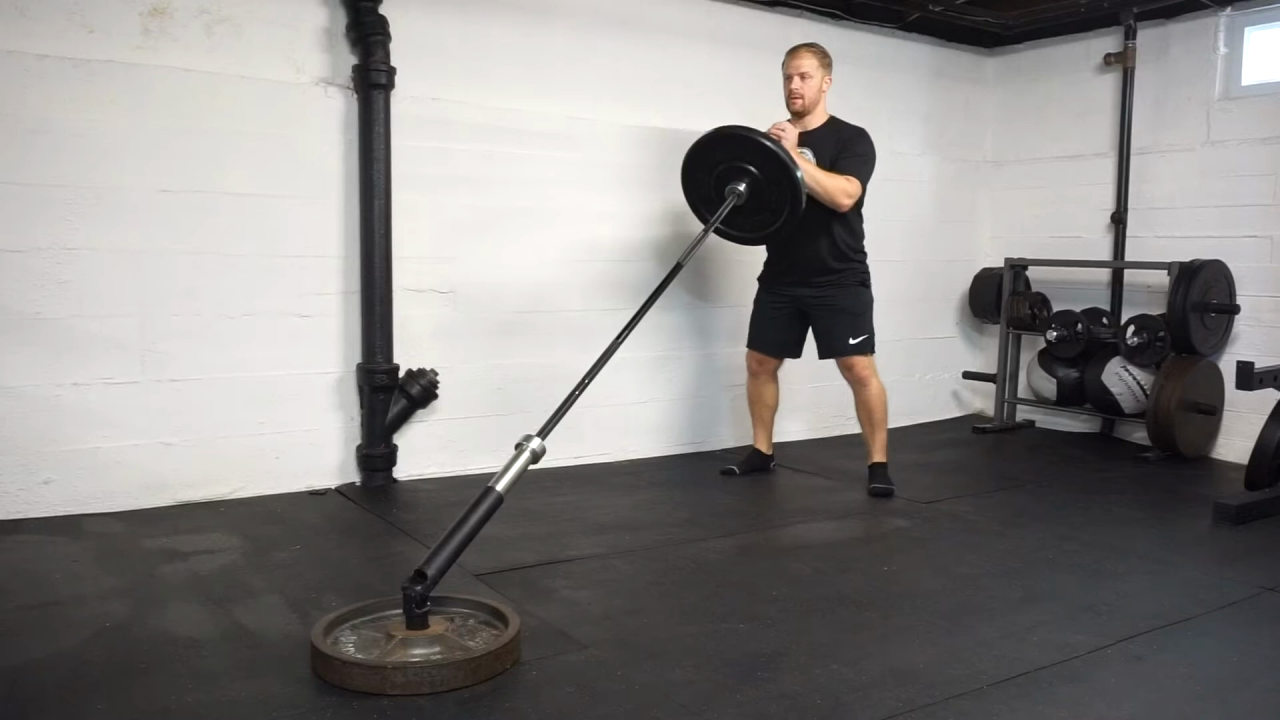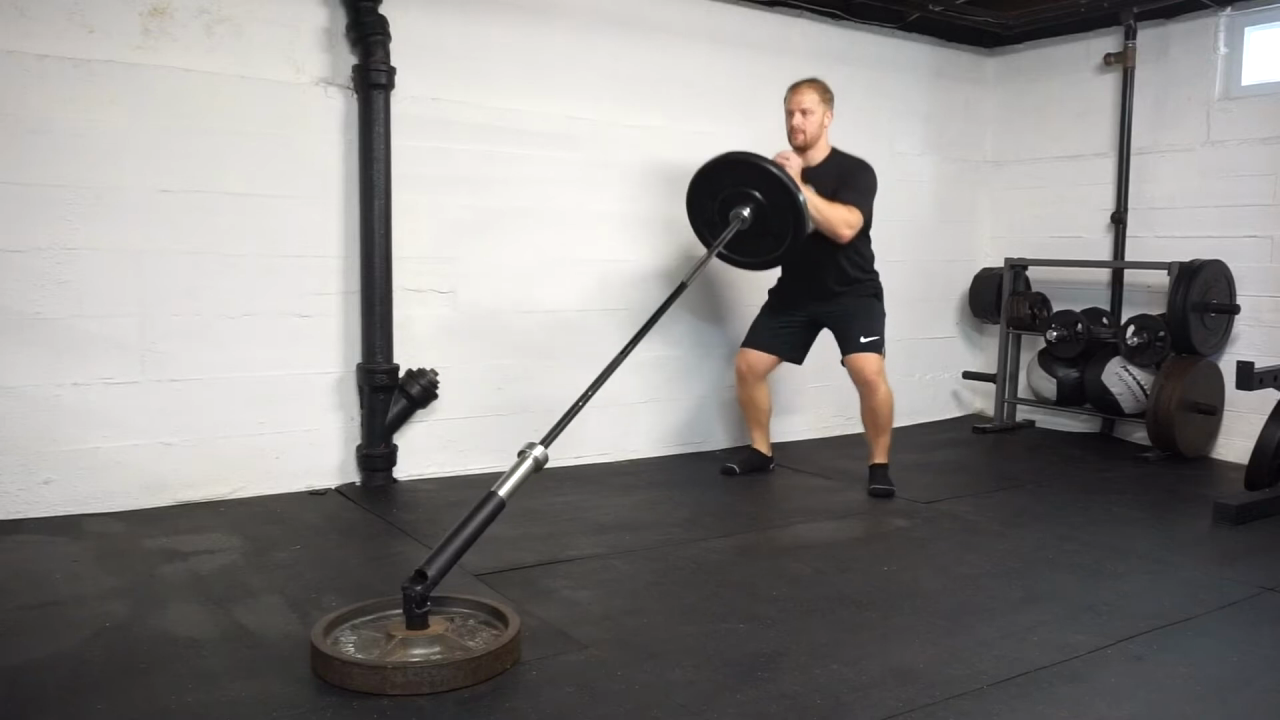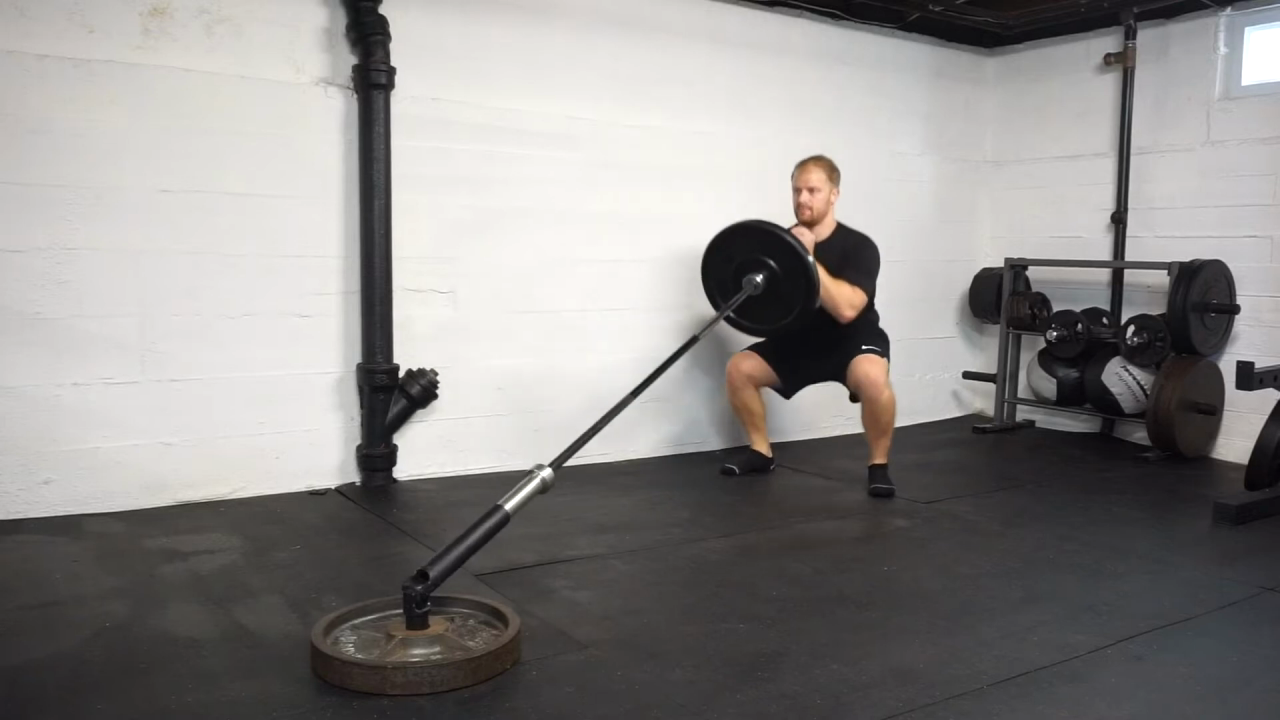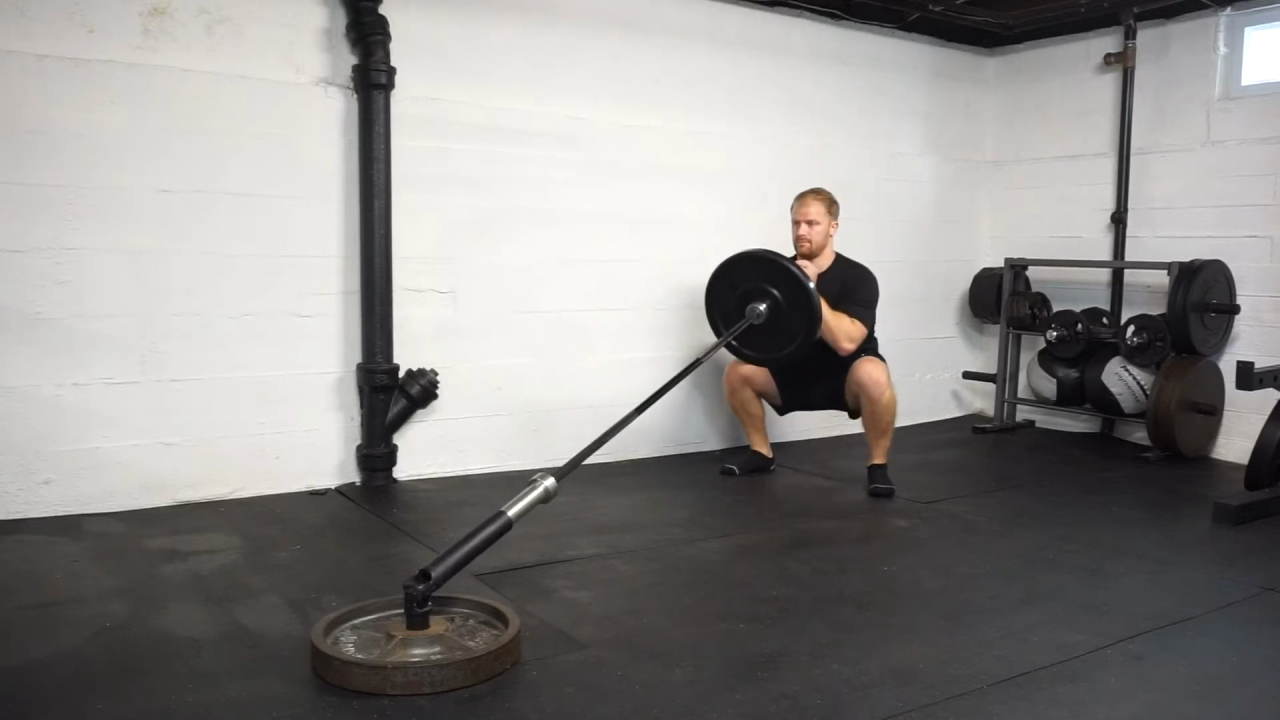
dt=0.5s
person 1, frame 1
left shoulder: (850, 138)
right shoulder: (773, 139)
left elbow: (843, 196)
left wrist: (794, 157)
left hip: (838, 278)
right hip: (780, 278)
left knee: (858, 370)
right knee: (759, 363)
left ankle: (878, 464)
right ankle: (762, 451)
person 1, frame 2
left shoulder: (854, 171)
right shoulder: (776, 171)
left elbow: (845, 227)
left wrist: (797, 186)
left hip: (850, 292)
right hip: (794, 291)
left knee: (868, 372)
right knee: (749, 364)
left ankle: (879, 464)
right ankle: (760, 450)
person 1, frame 3
left shoulder: (857, 247)
left elbow: (846, 309)
left wrist: (808, 260)
left hip: (853, 344)
right hip: (799, 341)
left knee: (871, 377)
right knee: (739, 369)
left ankle: (879, 465)
right ankle: (760, 451)
person 1, frame 4
left shoulder: (857, 278)
left elbow: (846, 342)
left hip: (846, 376)
right hip: (798, 372)
left knee: (873, 376)
right knee: (738, 373)
left ankle: (878, 465)
right ankle: (761, 452)
